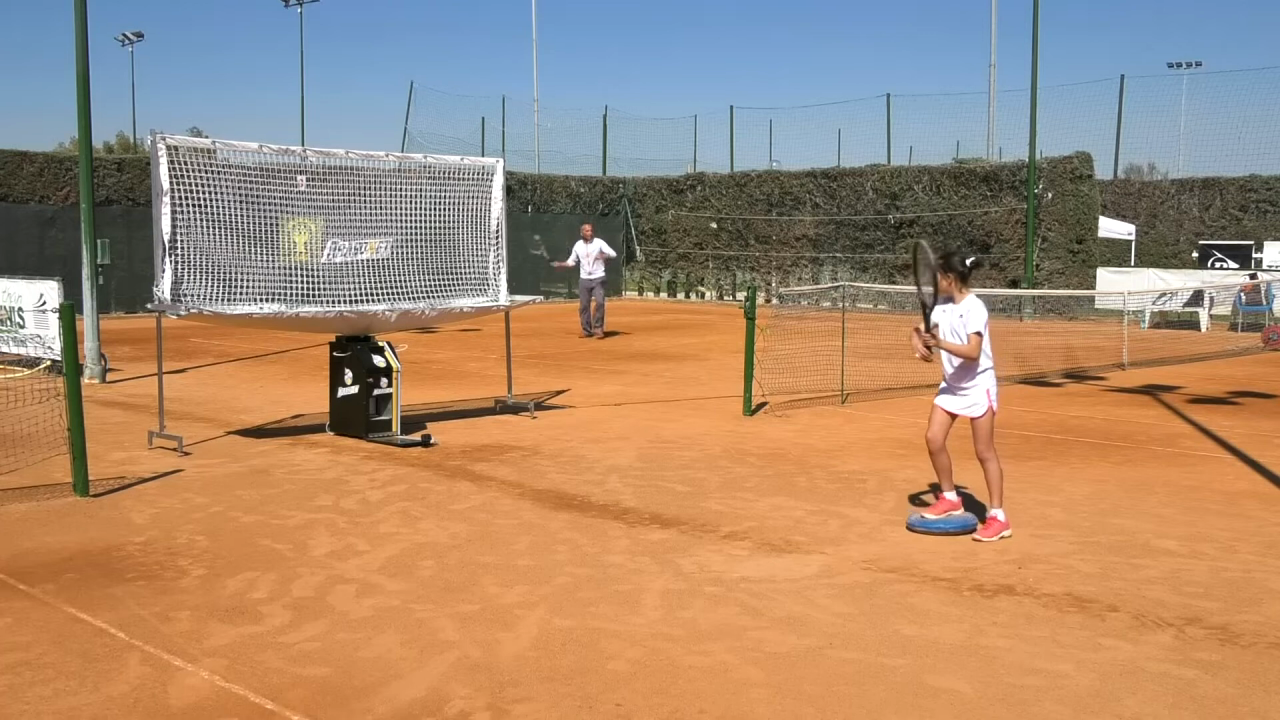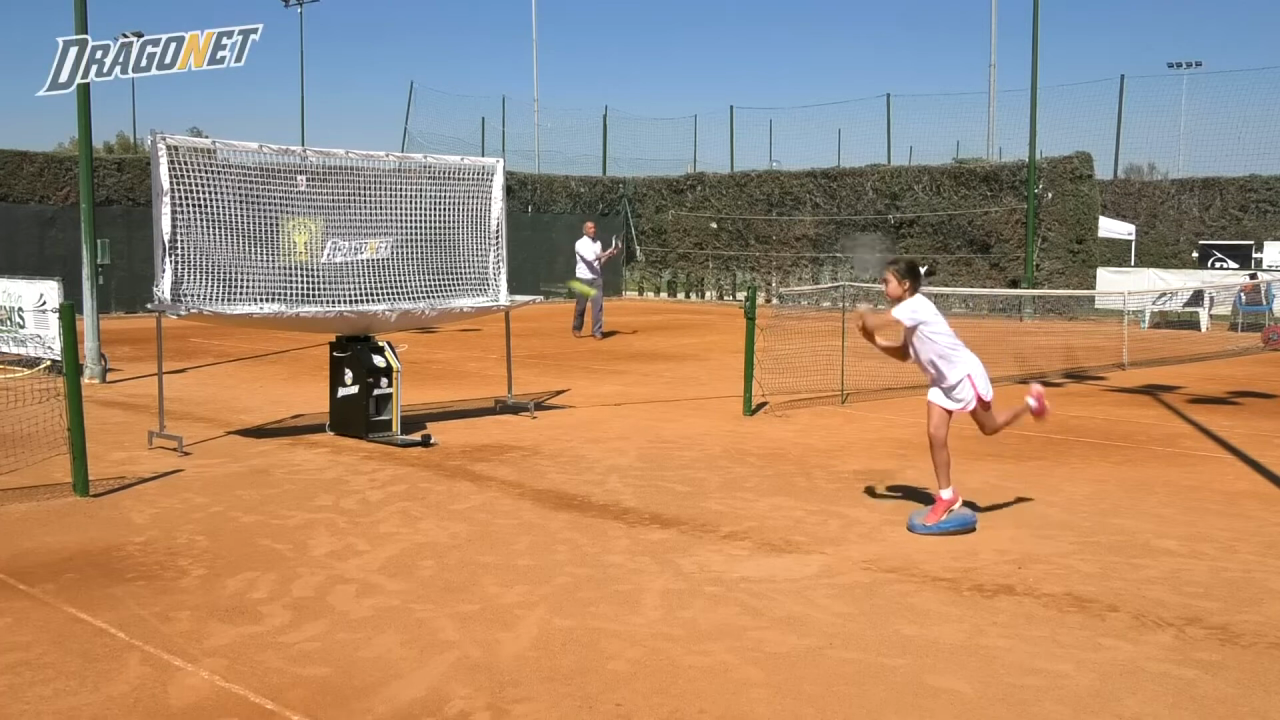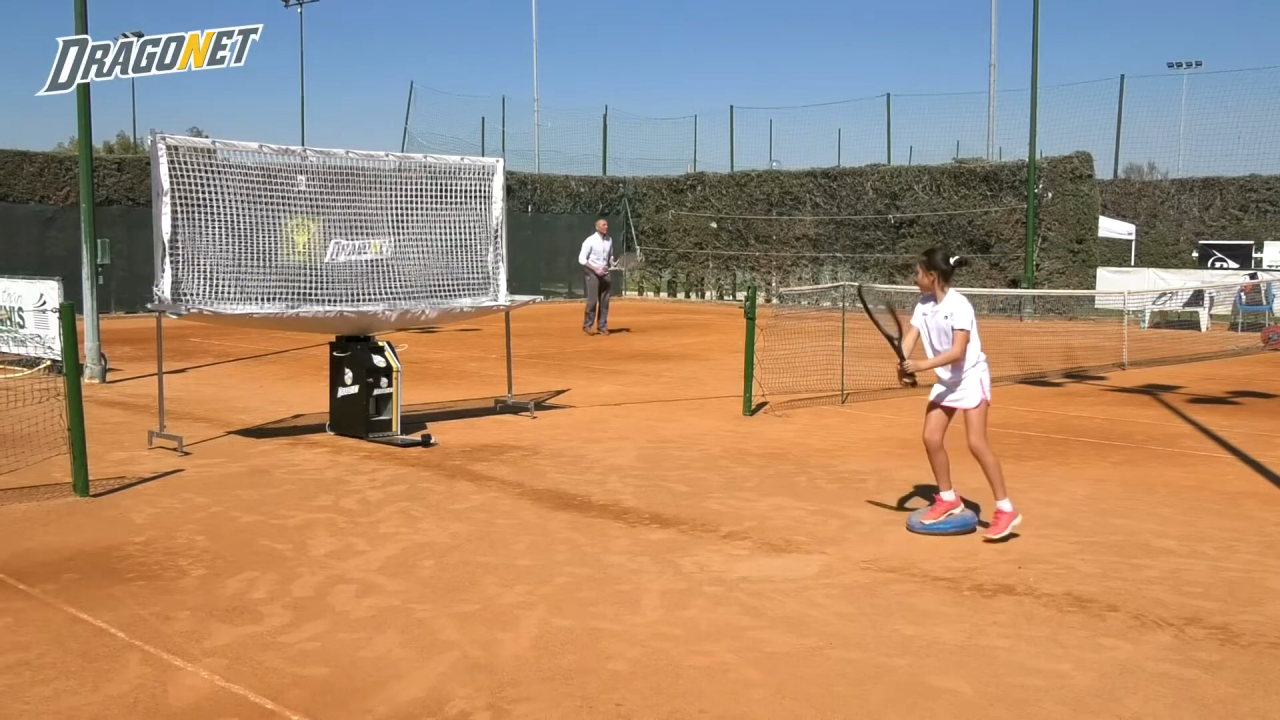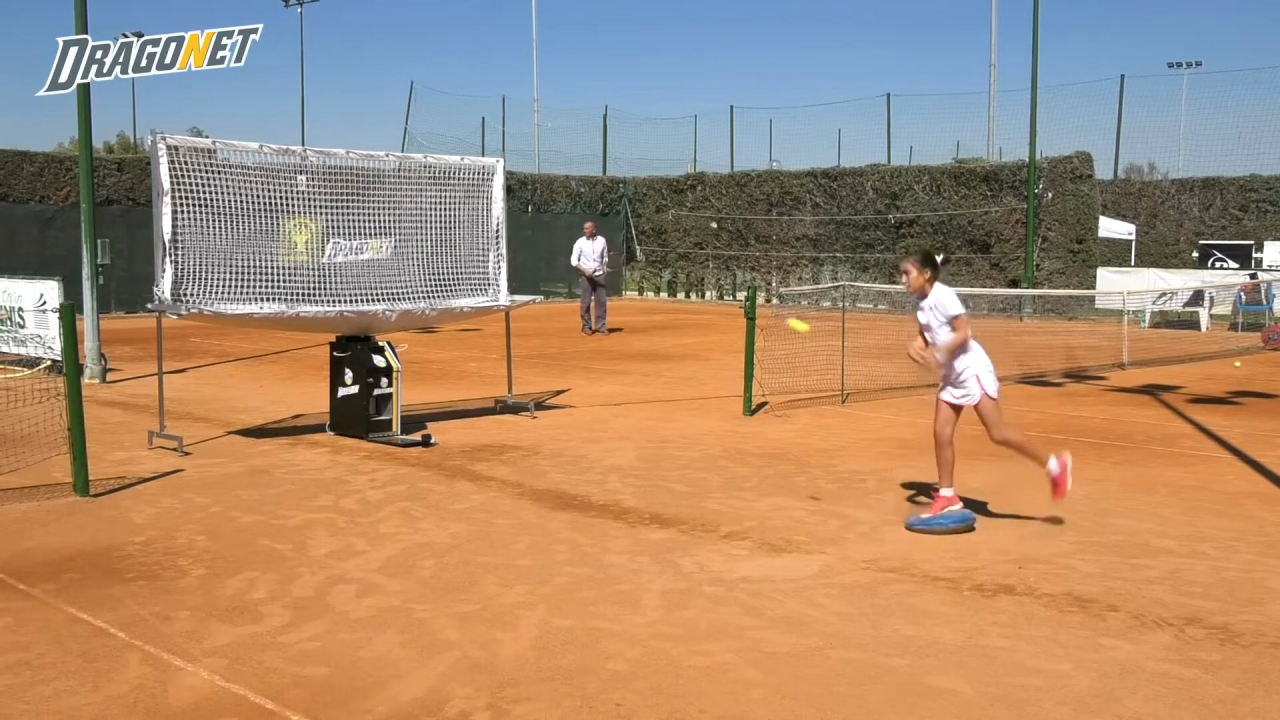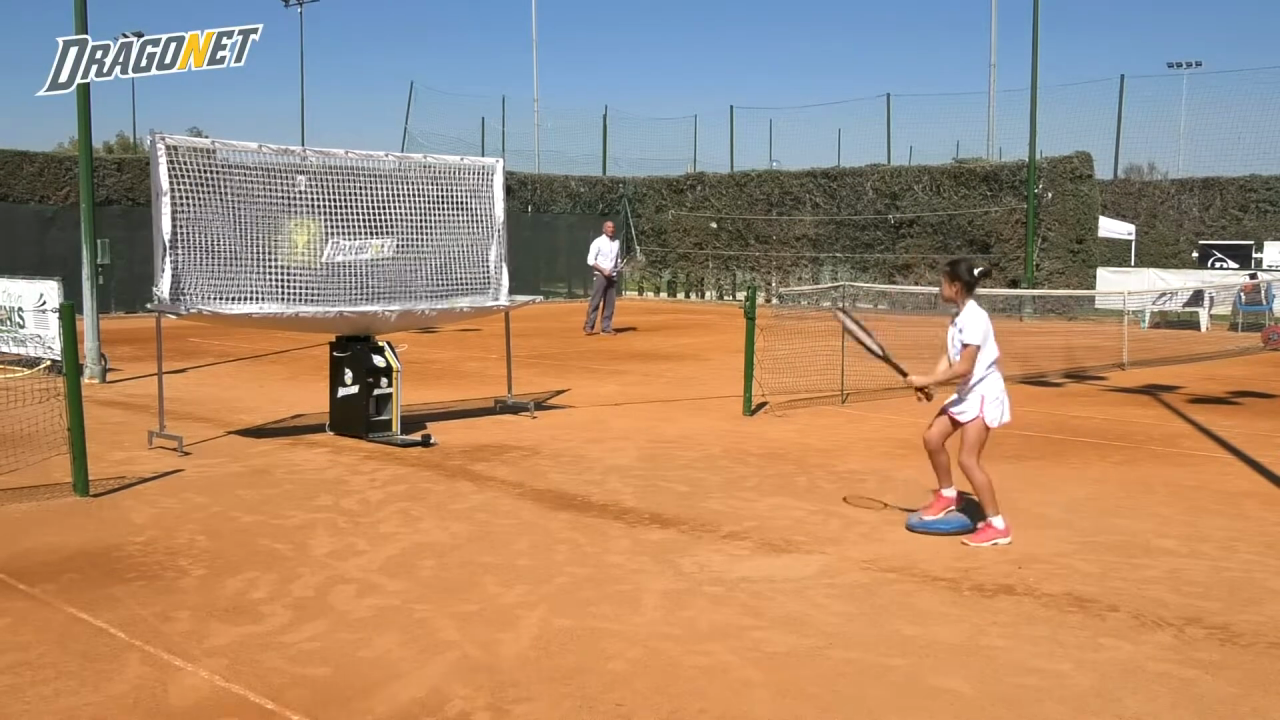
dt=1s
person 1, frame 1
left shoulder: (975, 309)
right shoulder: (943, 305)
left elbow: (973, 352)
right elbow: (923, 331)
left wrist: (940, 343)
right wrist: (920, 343)
left hip: (978, 386)
right hip: (951, 385)
left knee: (984, 451)
right knee: (934, 438)
left ankle: (998, 517)
right ankle: (950, 498)
person 1, frame 2
left shoulder: (914, 305)
right shoulder: (911, 317)
left elbow: (877, 323)
right elbow: (902, 354)
left wrist: (865, 316)
right wrist: (875, 341)
left hip: (966, 375)
right hip: (942, 381)
left knee: (991, 426)
right knee: (936, 436)
left ankle: (1031, 400)
right ankle: (946, 497)
person 1, frame 3
left shoulder: (959, 305)
right shoulder: (922, 304)
left elbow: (958, 352)
right elbow: (911, 337)
left wrist: (925, 364)
right wrist: (906, 363)
left hip: (971, 377)
right hip: (946, 381)
left knee: (977, 443)
right knee: (931, 438)
left ankle: (1005, 509)
right ankle: (948, 499)
person 1, frame 4
left shoulder: (944, 295)
right shoulder: (919, 304)
left elbow: (964, 333)
right elbow: (926, 338)
left wrist: (938, 355)
right wrist: (918, 348)
left hip: (974, 372)
right hip: (951, 378)
left knee: (998, 435)
right knee: (942, 435)
left ankle: (1053, 465)
right ankle: (947, 497)
person 1, frame 5
left shoulder: (975, 318)
right shoulder: (957, 317)
left elbow: (964, 369)
right elbow: (950, 359)
left wrist: (927, 381)
right wrist: (926, 381)
left hip: (985, 394)
right hip: (966, 393)
left knee: (968, 460)
right knee: (932, 439)
left ankle: (997, 525)
right ankle: (947, 496)
